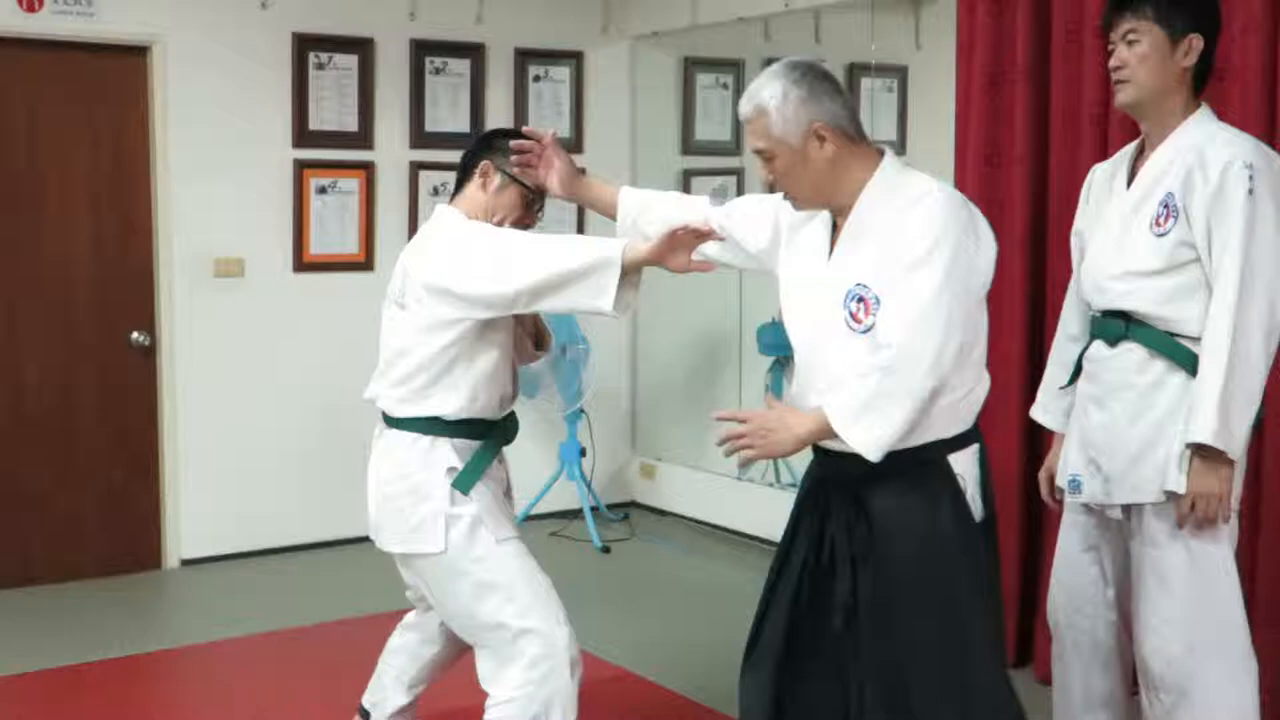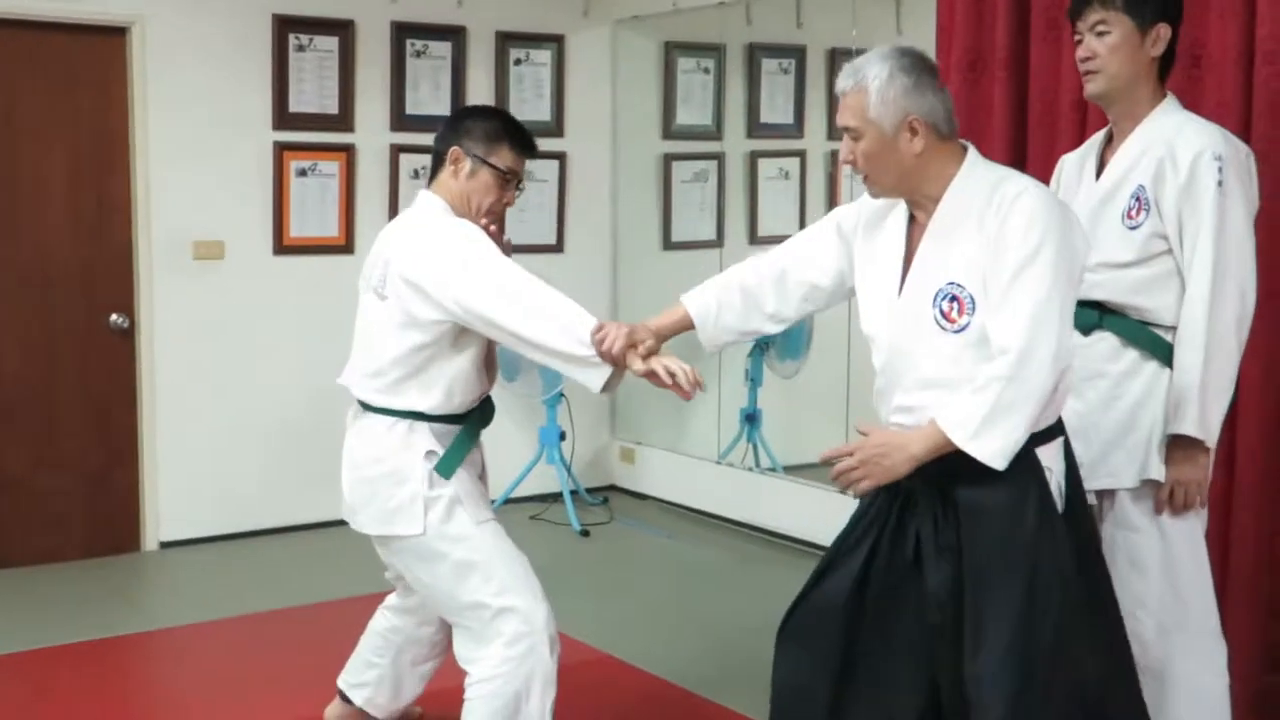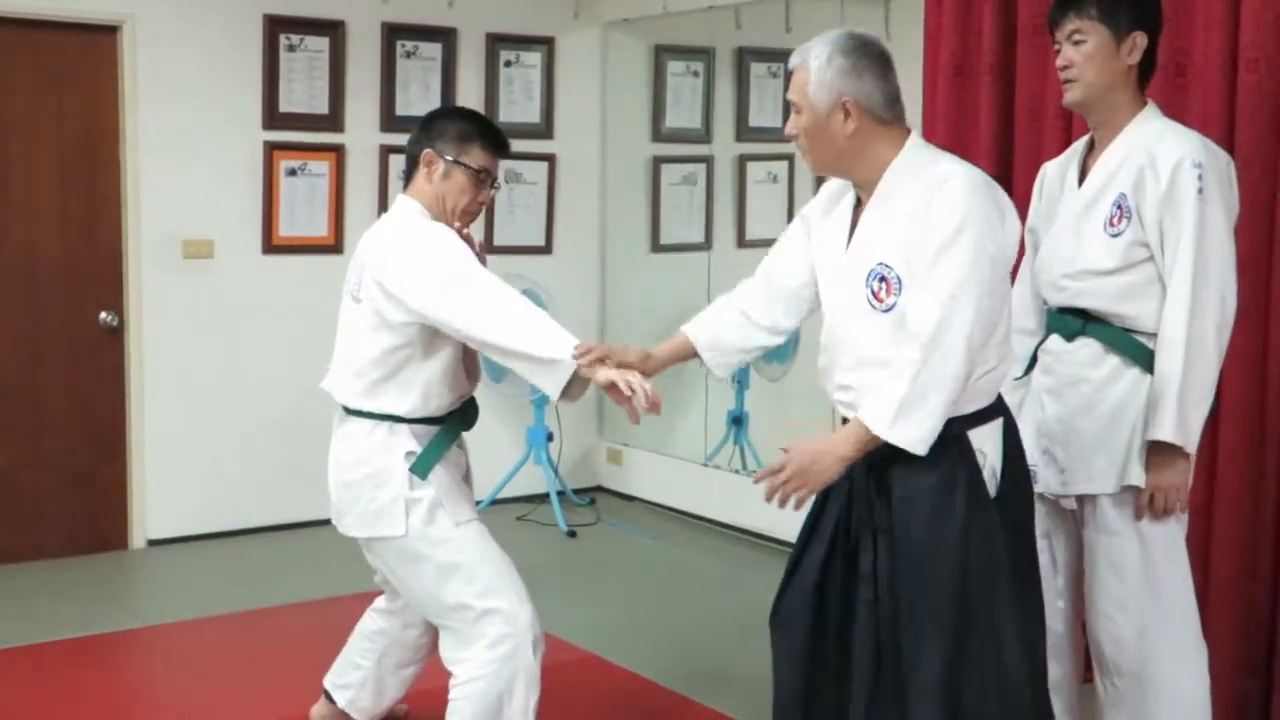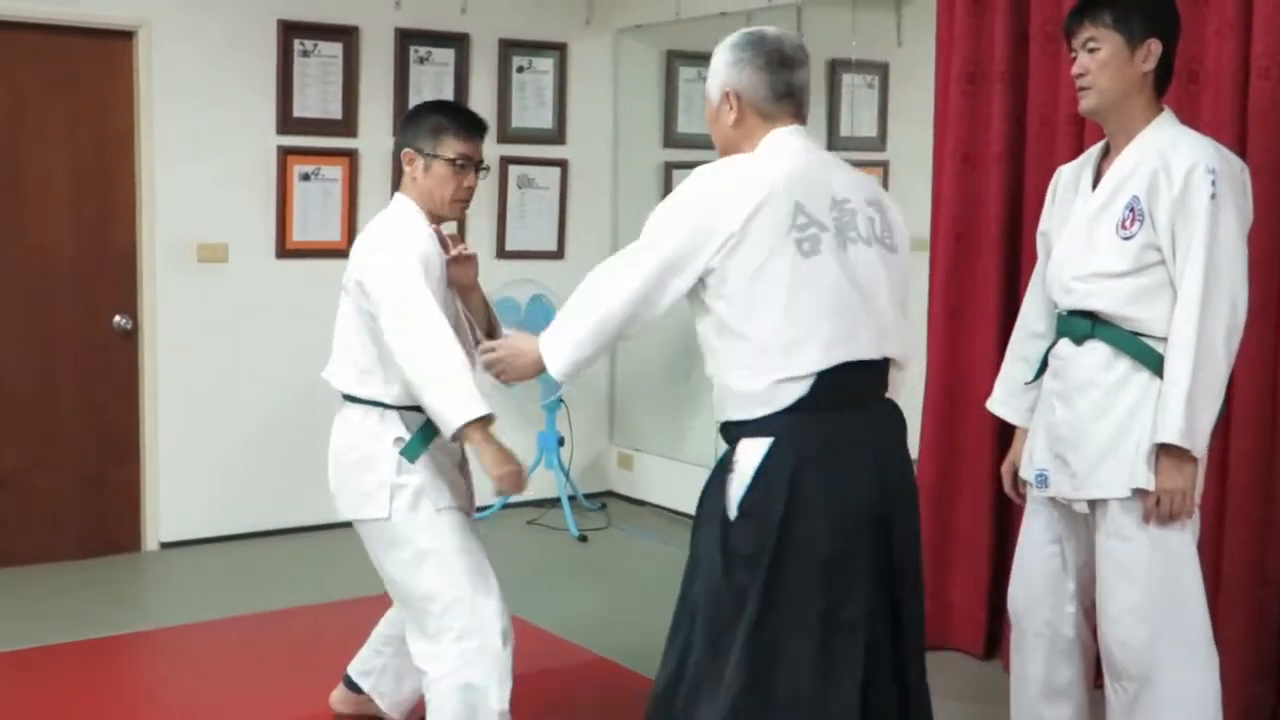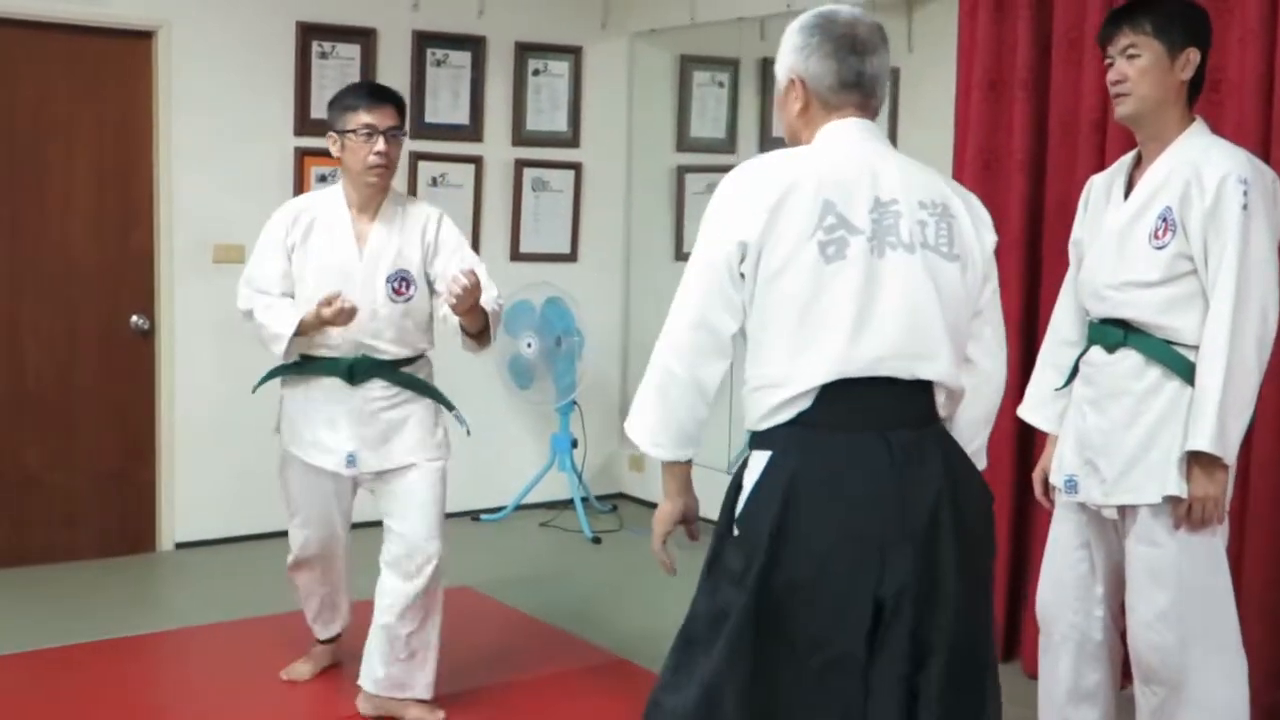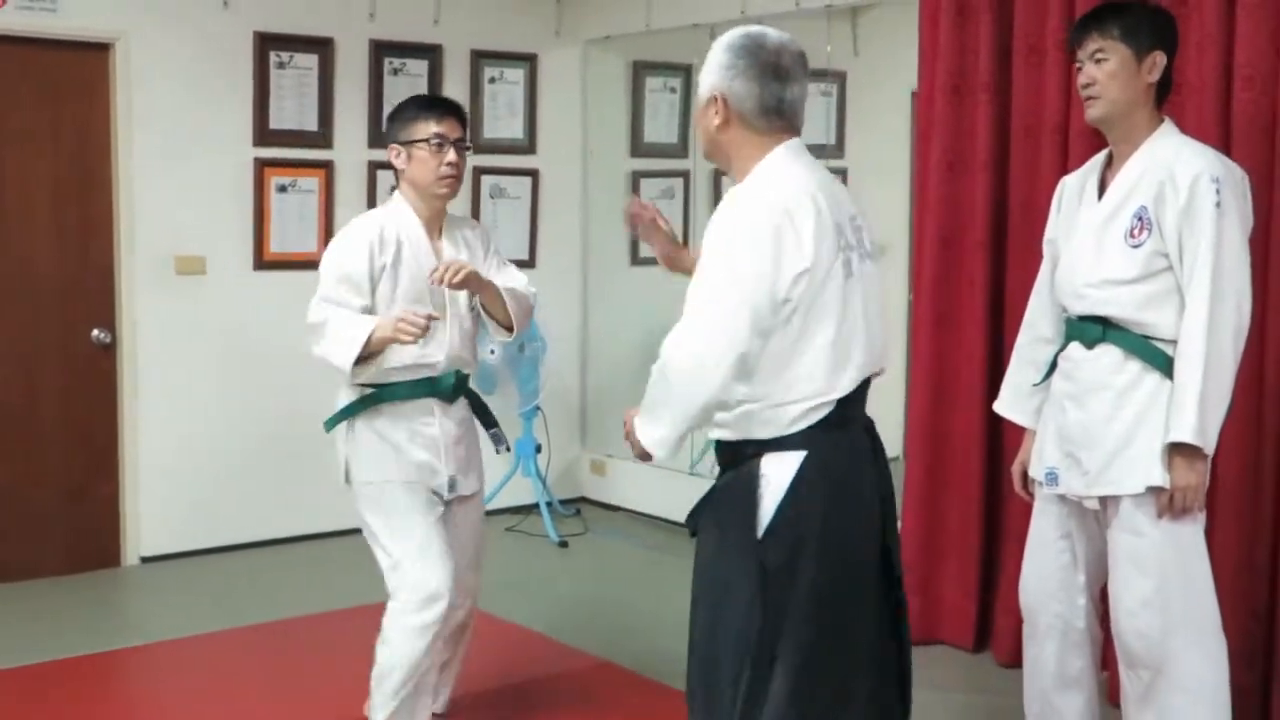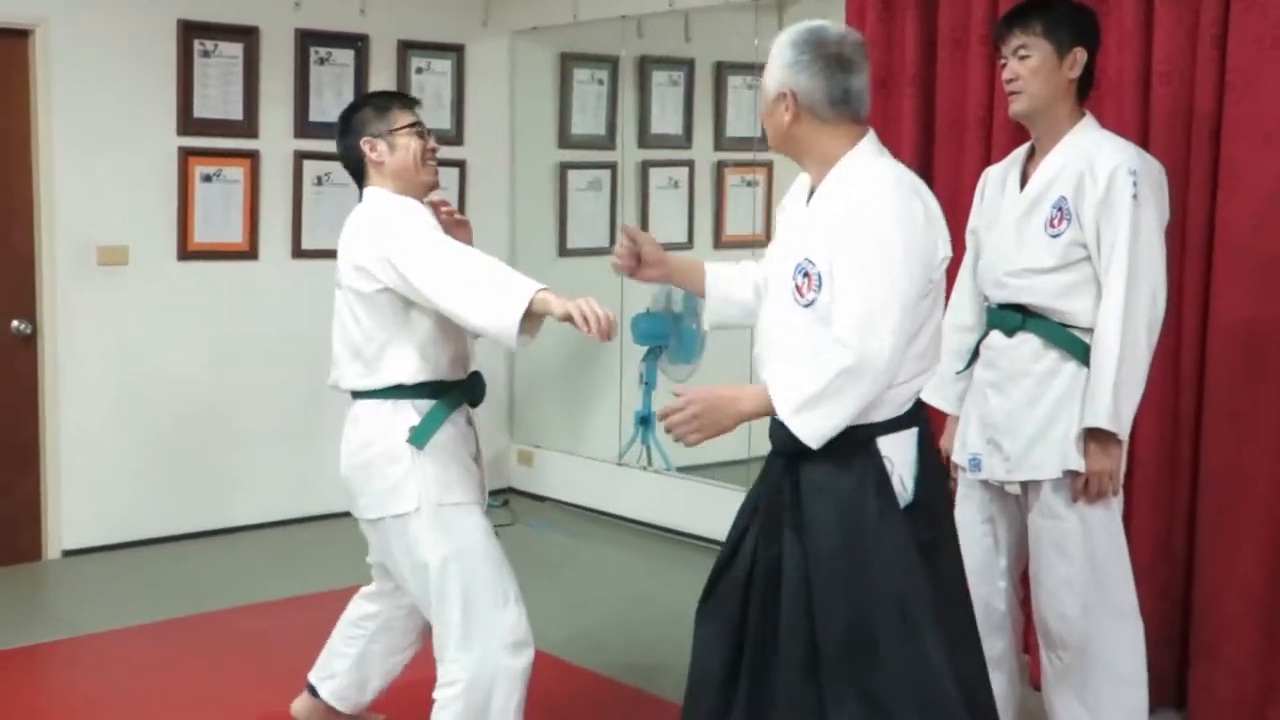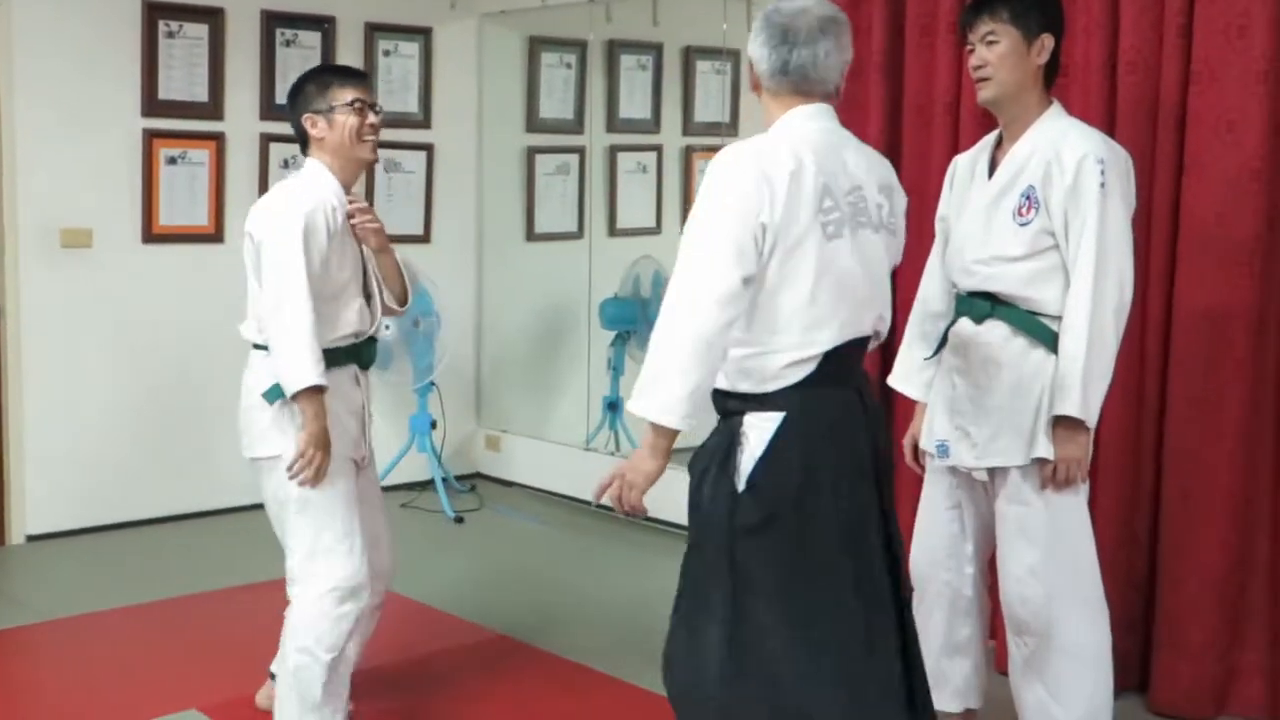
dt=0.7s
person 1, frame 1
right shoulder: (1105, 177)
left wrist: (1214, 447)
right wrist: (1058, 429)
left hip: (1175, 417)
right hip: (1100, 414)
left knee: (1186, 636)
right knee: (1078, 618)
person 1, frame 2
left shoulder: (1201, 153)
right shoulder: (1073, 166)
left elbow: (1219, 298)
left wrist: (1192, 434)
left hip: (1145, 403)
right hip: (1069, 399)
left knee: (1159, 614)
person 1, frame 3
left shoulder: (1180, 160)
right shoulder: (1055, 173)
left elbow: (1199, 305)
left wrist: (1172, 440)
right wrist: (1009, 418)
left hip: (1128, 407)
right hip: (1050, 404)
left knee: (1137, 622)
right knee: (1034, 606)
person 1, frame 4
left shoulder: (1195, 166)
right shoulder: (1071, 177)
left elbow: (1210, 309)
left wrist: (1179, 444)
right wrist: (1022, 424)
left hip: (1138, 417)
right hip: (1065, 413)
left knee: (1146, 627)
right knee: (1042, 610)
person 1, frame 5
right shoulder: (1103, 187)
left wrist: (1211, 453)
right wrist: (1053, 432)
left hip: (1170, 425)
right hip: (1093, 421)
left knee: (1176, 634)
right knee: (1067, 615)
person 1, frame 6
left shoulder: (1199, 175)
right shoulder: (1074, 187)
left elbow: (1217, 312)
left wrist: (1191, 443)
right wrist: (1030, 426)
left hip: (1146, 419)
right hip: (1072, 414)
left knee: (1158, 621)
right knee: (1050, 603)
person 1, frame 7
left shoulder: (1116, 168)
right shoulder: (997, 178)
left elbow: (1133, 301)
left wrist: (1105, 429)
right wrist: (951, 412)
left hip: (1065, 402)
right hip: (992, 397)
left knee: (1078, 600)
right knee: (975, 583)
person 1, frame 8
left shoulder: (1084, 156)
right shoulder: (966, 166)
left elbow: (1101, 291)
left wrist: (1074, 416)
right wrist: (921, 401)
left hip: (1034, 390)
right hip: (963, 386)
left knee: (1043, 588)
right knee: (939, 567)
person 2, frame 1
left shoulder: (934, 217)
right shoulder: (800, 217)
left elbow: (912, 365)
right elbow: (704, 223)
left wrist: (802, 427)
right wrist: (579, 188)
left hip: (922, 493)
right hip: (841, 487)
person 2, frame 2
left shoulder: (1024, 213)
right shoulder: (870, 219)
left elbow: (1026, 367)
right elbow: (773, 281)
left wrist: (914, 444)
right wrist: (651, 329)
left hip: (1008, 490)
right hip: (914, 486)
right knee: (828, 647)
person 2, frame 3
left shoulder: (956, 198)
right shoulder: (835, 202)
left elbow: (941, 354)
right elbow: (765, 299)
left wrist: (839, 449)
right wrist: (654, 358)
left hip: (949, 467)
right hip: (866, 461)
right knee: (820, 639)
person 2, frame 4
left shoulder: (726, 188)
right shoulder: (871, 196)
left elbow: (625, 287)
left wrist: (540, 352)
left hip: (785, 464)
right hip: (870, 445)
person 2, frame 5
left shoulder: (760, 186)
right shoulder: (956, 205)
left elbow: (693, 343)
right elbow: (982, 366)
left wrist: (675, 479)
left hip: (805, 477)
right hip: (923, 475)
person 2, frame 6
left shoulder: (757, 208)
right shoulder: (824, 197)
left elbow: (705, 356)
left wrist: (652, 426)
right wrist: (684, 258)
left hip: (790, 480)
right hip: (846, 460)
person 2, frame 7
left shoulder: (883, 200)
right shoulder: (812, 193)
left elbow: (866, 353)
right elbow: (772, 291)
left wrist: (741, 402)
right wrist: (667, 267)
left hip: (867, 472)
right hip: (810, 463)
right knee: (747, 630)
person 2, frame 8
left shoulder: (750, 164)
right shoulder: (875, 171)
left elbow: (700, 310)
left wrist: (655, 445)
left hip: (776, 433)
right hip: (849, 412)
left knee: (753, 659)
right knee: (848, 634)
person 3, frame 1
left shoulder: (456, 252)
right shoulder: (452, 248)
left elbow: (528, 347)
right elbow: (535, 265)
left wrist: (520, 311)
right wrist: (644, 252)
left hip: (432, 471)
right hip: (438, 481)
left knee: (446, 611)
right knee: (539, 645)
person 3, frame 2
left shoulder: (417, 234)
right shoulder: (437, 242)
left elbow: (493, 310)
right elbow: (520, 306)
left wrist: (492, 261)
right wrist: (626, 355)
left hip: (401, 455)
right hip: (415, 465)
left knee: (427, 594)
right knee: (517, 624)
person 3, frame 3
left shoulder: (401, 239)
right shoulder: (413, 246)
left elbow: (462, 320)
right elbow: (491, 315)
left wrist: (468, 269)
right wrist: (589, 362)
left hip: (392, 460)
right hip: (397, 467)
left knee: (418, 596)
right knee: (501, 625)
person 3, frame 4
left shoulder: (424, 241)
right shoulder: (400, 243)
left elbow: (480, 336)
right elbow: (423, 341)
left wrist: (468, 287)
right wrist: (484, 439)
left hip: (416, 447)
right hip: (389, 452)
left knee: (432, 597)
right knee: (470, 621)
person 3, frame 5
left shoulder: (428, 223)
right shoulder: (296, 219)
left elbow: (478, 311)
right elbow: (257, 298)
left wrist: (472, 310)
right wrist: (309, 321)
left hip: (402, 405)
right hip: (318, 403)
left knee: (416, 552)
right knee: (314, 541)
right ankle: (326, 637)
person 3, frame 6
left shoulder: (470, 237)
right shoulder: (366, 236)
left elbow: (518, 313)
right elbow: (328, 325)
left wrist: (481, 285)
right wrist: (385, 331)
left hip: (453, 425)
right hip: (386, 430)
left knee: (456, 589)
right knee: (425, 590)
person 3, frame 7
left shoulder: (404, 225)
right shoulder: (387, 223)
left elbow: (456, 289)
right elbow: (457, 282)
left wrist: (464, 244)
right wrist: (556, 304)
left hip: (402, 439)
right hip: (410, 444)
left knee: (400, 589)
right knee: (490, 632)
person 3, frame 8
left shoulder: (344, 205)
right shoulder: (295, 202)
left elbow: (390, 304)
right elbow: (290, 314)
left wrist: (380, 249)
right wrist: (311, 419)
left hip: (339, 394)
right hip: (294, 400)
left knee: (368, 561)
right knee: (334, 573)
